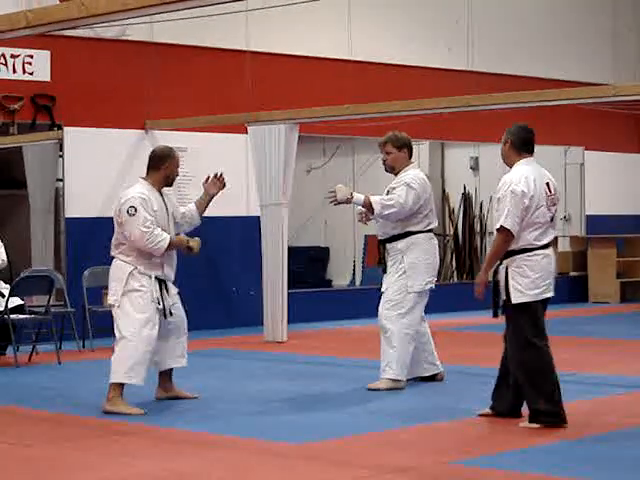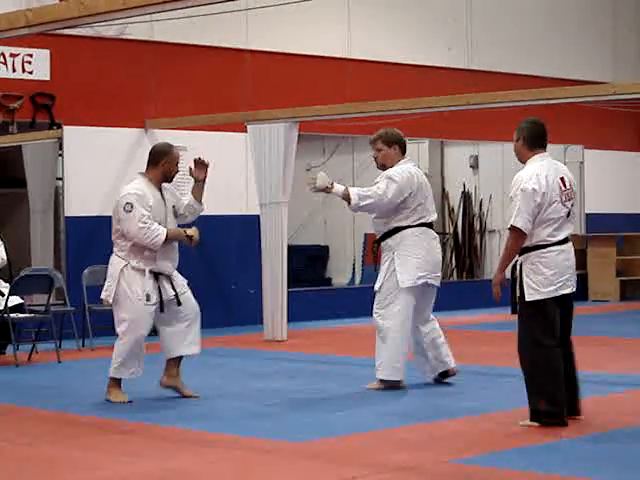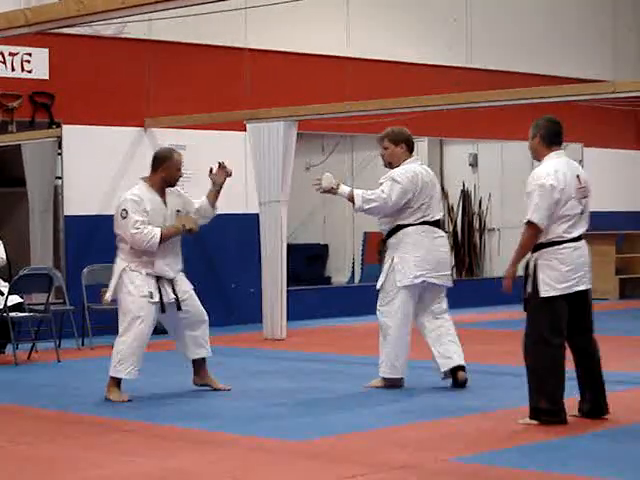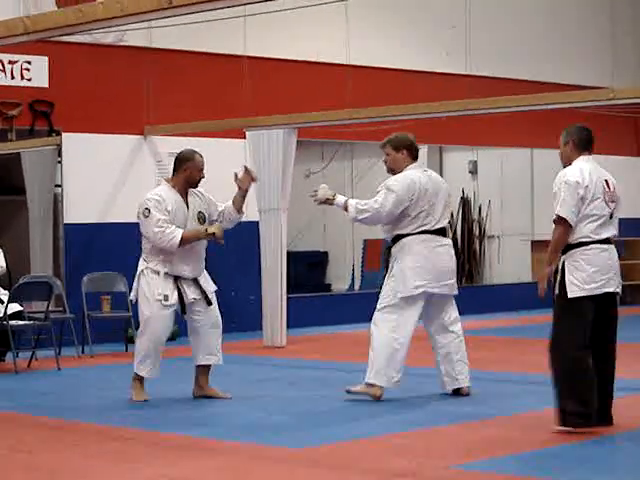
dt=0.3s
person 1, frame 1
left shoulder: (514, 180)
right shoulder: (546, 177)
left elbow: (506, 233)
left wrist: (485, 270)
left hip: (523, 268)
right hip: (542, 263)
left knee: (529, 343)
right knee: (521, 339)
left ankle: (548, 412)
right ankle: (506, 404)
person 1, frame 2
left shoulder: (527, 178)
right shoulder: (563, 171)
left elbow: (518, 232)
right elbow: (566, 218)
left wrist: (500, 270)
left hip: (539, 265)
right hip: (563, 259)
left knee: (537, 342)
right knee: (559, 339)
left ankle: (549, 412)
right ankle: (568, 404)
person 1, frame 3
left shoulder: (544, 174)
right shoulder: (575, 170)
left elbow: (535, 227)
left wrist: (514, 264)
left hip: (552, 263)
right hip: (577, 258)
left knee: (542, 340)
right knee: (581, 337)
left ankle: (546, 410)
right ankle: (594, 404)
person 1, frame 4
left shoulder: (571, 175)
right shoulder: (607, 177)
left elbow: (564, 225)
left wrist: (548, 265)
left hip: (581, 265)
right hip: (607, 262)
left knee: (568, 343)
right knee: (602, 344)
left ankle: (576, 415)
right ankle: (599, 412)
person 2, frame 1
left shoulder: (412, 180)
right shoulder: (405, 180)
left elbow: (394, 207)
right elbow: (399, 213)
left wrist: (354, 198)
right wrist: (372, 213)
left hip: (412, 255)
right hip: (410, 254)
left knee: (395, 313)
right knee: (412, 315)
left ankle: (394, 375)
right ankle: (429, 368)
person 2, frame 2
left shoulder: (399, 175)
right shoulder: (412, 173)
left elbow: (374, 198)
left wrist: (333, 188)
right wrist: (369, 205)
left hip: (407, 250)
right hip: (419, 248)
left knee: (390, 312)
right knee: (420, 314)
left ankle: (390, 376)
right ankle: (441, 365)
person 2, frame 3
left shoulder: (402, 175)
right shoulder: (426, 172)
left elbow: (380, 202)
left wrist: (340, 189)
left hip: (411, 248)
right hip: (433, 245)
left knee: (393, 313)
right knee: (434, 312)
left ankle: (392, 373)
right ankle: (456, 367)
person 2, frame 4
left shoulder: (401, 183)
right shoulder: (436, 179)
left elbow: (374, 211)
left wrist: (336, 199)
left hip: (415, 256)
right hip: (440, 253)
left knee: (389, 320)
right knee: (445, 322)
left ankle: (375, 383)
right ankle: (459, 382)
person 3, frame 1
left shoulder: (160, 196)
right shoulder: (136, 198)
left elbow: (186, 220)
right elbow: (146, 238)
left wrist: (208, 195)
right wrist: (181, 243)
left hip: (157, 279)
right hip: (135, 278)
left knee: (173, 327)
right knee: (138, 336)
left ankle: (165, 386)
right ankle: (114, 398)
person 3, frame 2
left shoulder: (167, 191)
right shoulder: (133, 194)
left elbow: (188, 212)
right elbow: (143, 234)
left wrist: (199, 183)
right wrist: (182, 235)
left hip: (163, 273)
right hip: (134, 273)
left knee: (187, 313)
right knee: (134, 331)
left ankle: (172, 375)
right ankle: (114, 385)
person 3, frame 3
left shoulder: (175, 196)
right shoulder: (133, 200)
left elbow: (201, 213)
right elbow: (141, 238)
left wrist: (216, 187)
right wrist: (181, 227)
left hip: (170, 276)
right hip: (138, 277)
left knee: (195, 319)
right knee: (134, 330)
left ankle: (201, 375)
right ankle: (113, 386)
person 3, frame 4
left shoulder: (200, 198)
right shoulder: (155, 199)
left elbow: (227, 217)
right elbow: (163, 237)
left wrist: (242, 191)
right wrist: (203, 233)
left hip: (193, 276)
right hip: (160, 277)
left knee: (208, 324)
right knee: (154, 331)
left ankle: (202, 384)
right ankle: (138, 382)
